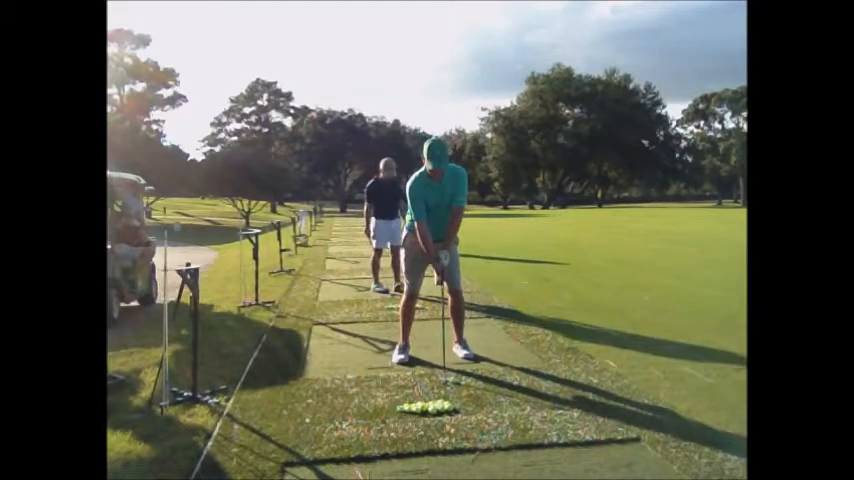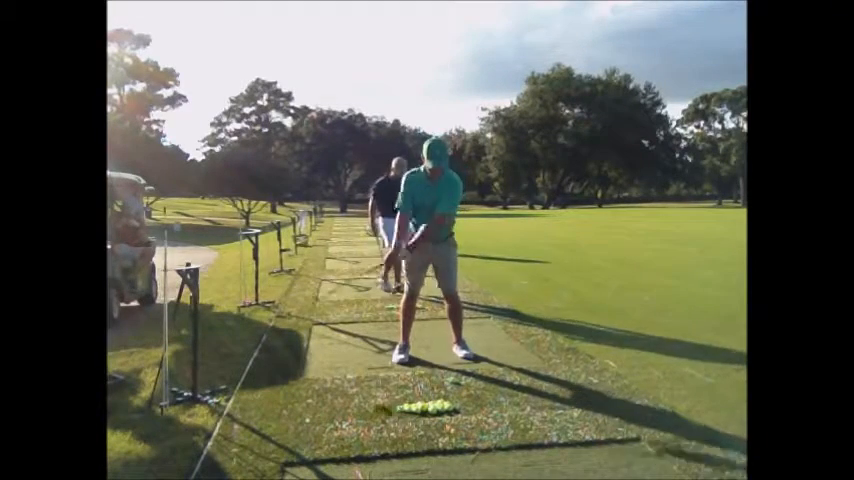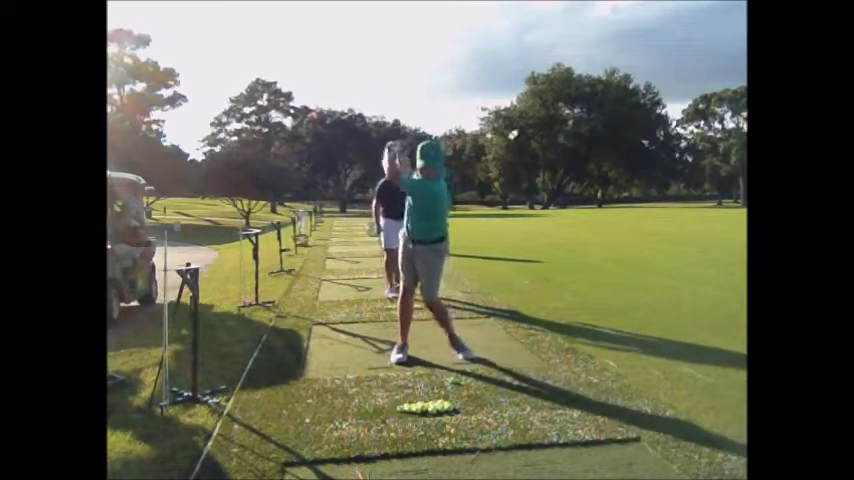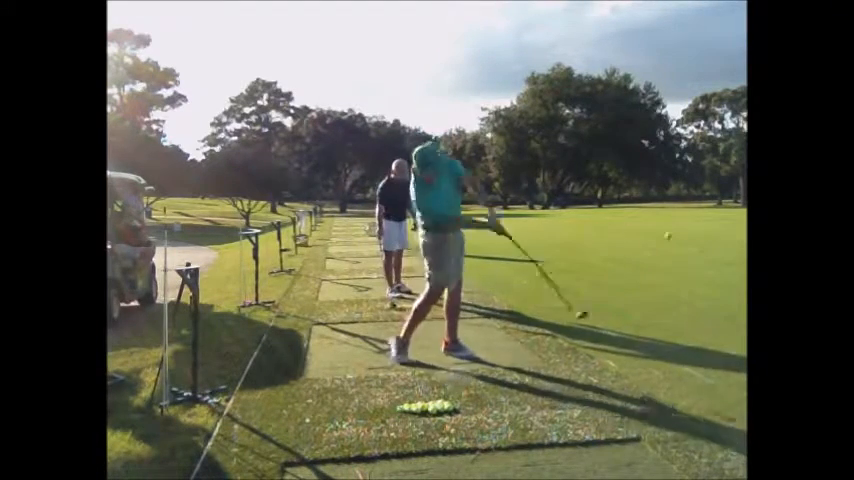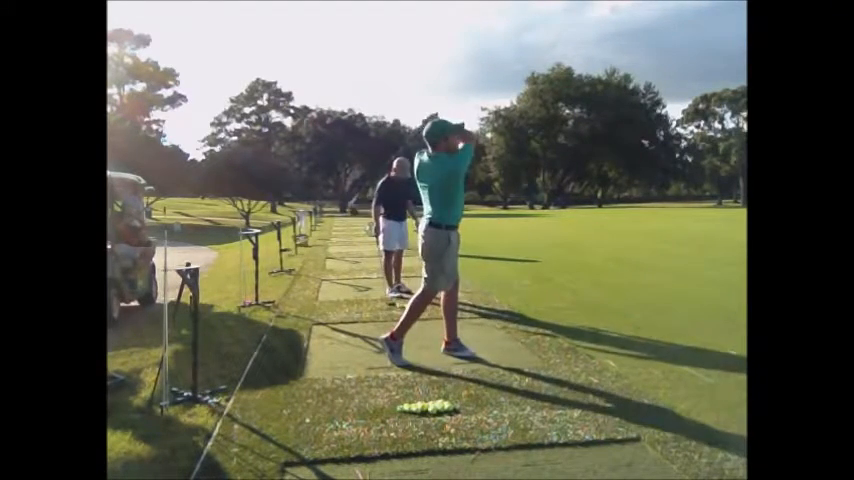
dt=0.4s
person 1, frame 1
left shoulder: (459, 175)
right shoulder: (415, 184)
left elbow: (457, 213)
right elbow: (421, 225)
left wrist: (445, 248)
right wrist: (434, 260)
left hip: (446, 241)
right hip: (416, 241)
left knee: (456, 291)
right knee: (411, 293)
left ankle: (459, 341)
right ankle: (403, 344)
person 1, frame 2
left shoulder: (453, 183)
right shoulder: (410, 179)
left elbow: (436, 222)
right elbow: (403, 215)
left wrist: (412, 246)
right wrist: (397, 244)
left hip: (443, 243)
right hip: (413, 242)
left knee: (451, 294)
right knee: (411, 293)
left ankle: (458, 341)
right ankle: (403, 343)
person 1, frame 3
left shoulder: (429, 188)
right shoulder: (423, 177)
left elbow: (393, 177)
left hip: (431, 247)
right hip: (408, 240)
left knee: (430, 299)
right knee: (406, 291)
left ankle: (453, 339)
right ankle: (402, 343)
person 1, frame 4
left shoulder: (444, 164)
right shoulder: (419, 192)
left elbow: (469, 180)
right elbow: (450, 223)
left wrist: (486, 204)
right wrist: (486, 225)
left hip: (454, 233)
right hip: (436, 237)
left knee: (455, 287)
right knee: (436, 290)
left ankle: (451, 341)
right ankle: (402, 340)
person 1, frame 5
left shoulder: (420, 159)
right shoulder: (453, 165)
right elbow: (468, 140)
left wrist: (437, 126)
right wrist: (448, 129)
left hip: (440, 231)
right hip: (440, 234)
left knee: (451, 285)
right knee: (430, 290)
left ankle: (451, 341)
right ankle: (394, 337)
person 2, frame 1
left shoulder: (396, 184)
right shoulder: (372, 185)
left elbow: (401, 203)
right elbow: (368, 207)
right wrist: (367, 226)
left hip: (395, 221)
right hip: (379, 221)
left knee: (396, 252)
right knee: (377, 252)
left ankle: (397, 283)
right ankle: (376, 283)
person 2, frame 2
right shoulder: (381, 183)
right elbow: (373, 204)
right wrist: (372, 223)
right hip: (386, 219)
left ankle: (398, 283)
right ankle: (384, 278)
person 2, frame 3
right shoulder: (385, 184)
right elbow: (376, 204)
right wrist: (377, 224)
left hip: (402, 220)
right hip: (388, 220)
left knee: (398, 253)
right knee: (390, 253)
left ankle: (398, 283)
right ankle: (390, 287)
person 2, frame 4
left shoulder: (406, 183)
right shoulder: (385, 186)
right elbow: (379, 208)
right wrist: (379, 226)
left hip: (402, 221)
right hip: (389, 222)
left knee: (399, 253)
right knee: (389, 254)
left ankle: (398, 283)
right ankle: (390, 287)
person 2, frame 5
left shoulder: (407, 182)
right shoulder: (385, 184)
right elbow: (376, 205)
left wrist: (415, 219)
right wrist: (376, 224)
left hip: (402, 221)
right hip: (388, 221)
left knee: (399, 253)
right knee: (388, 254)
left ankle: (397, 283)
right ankle: (390, 287)
